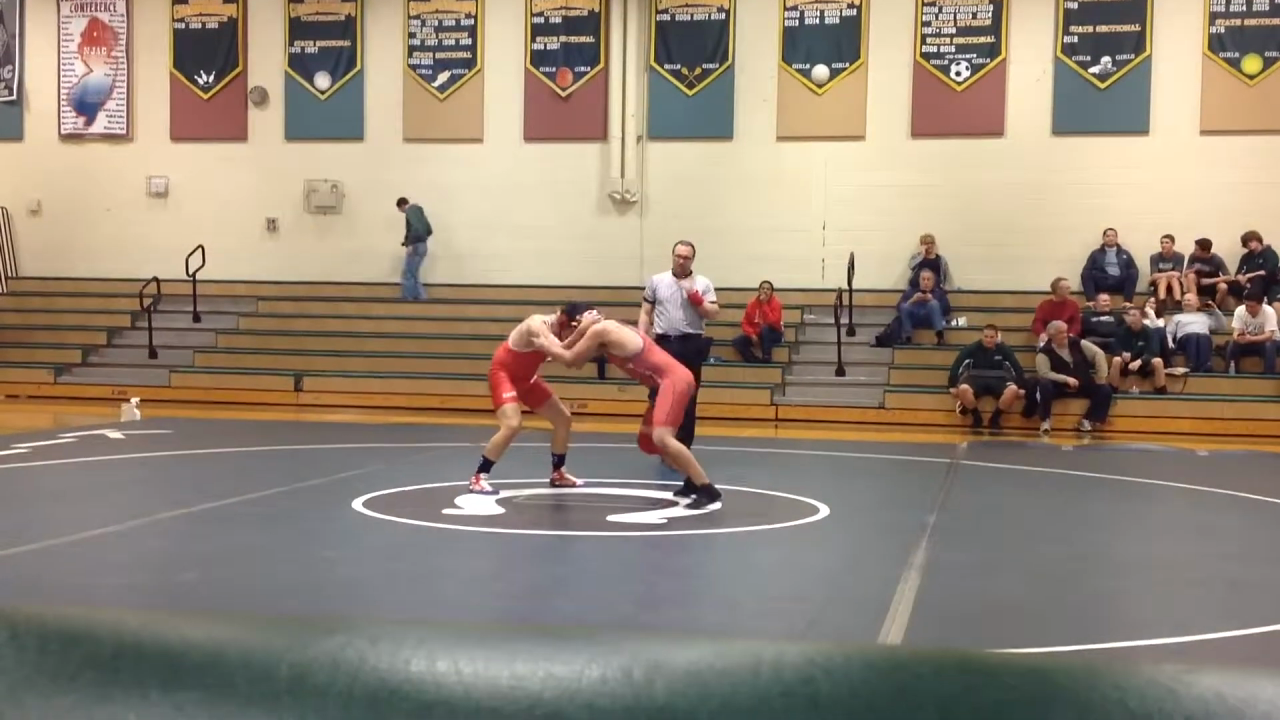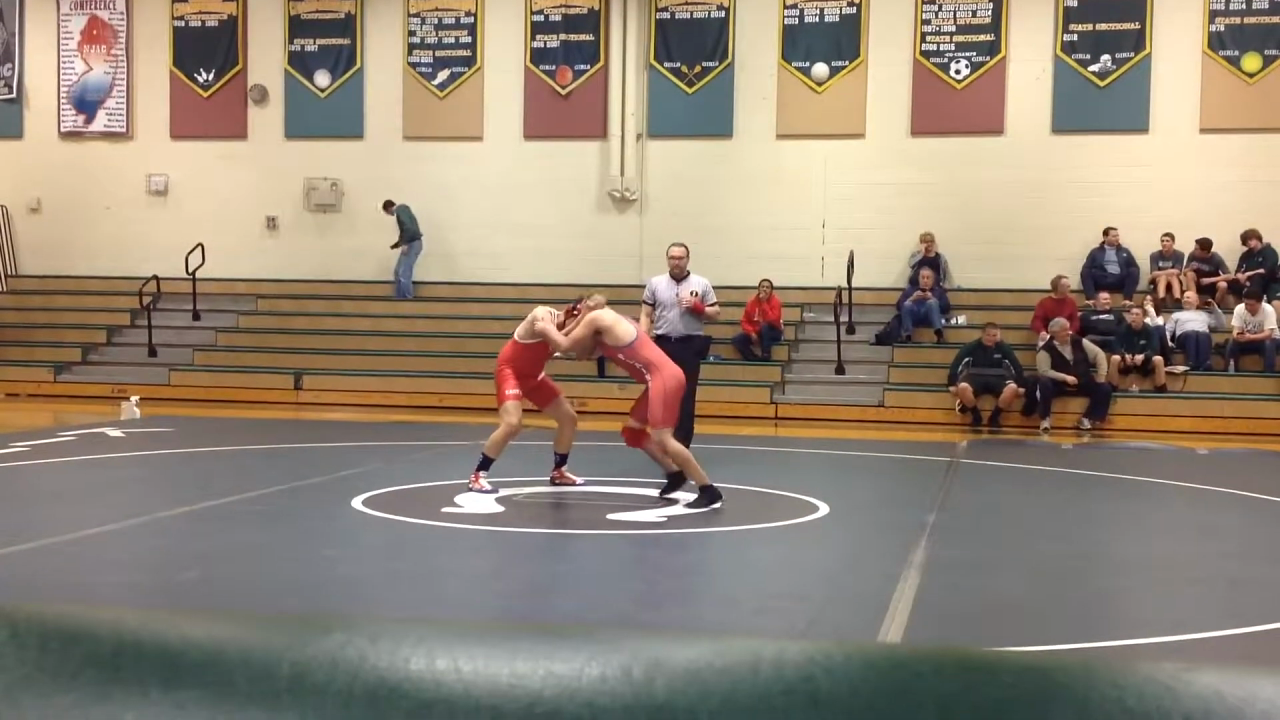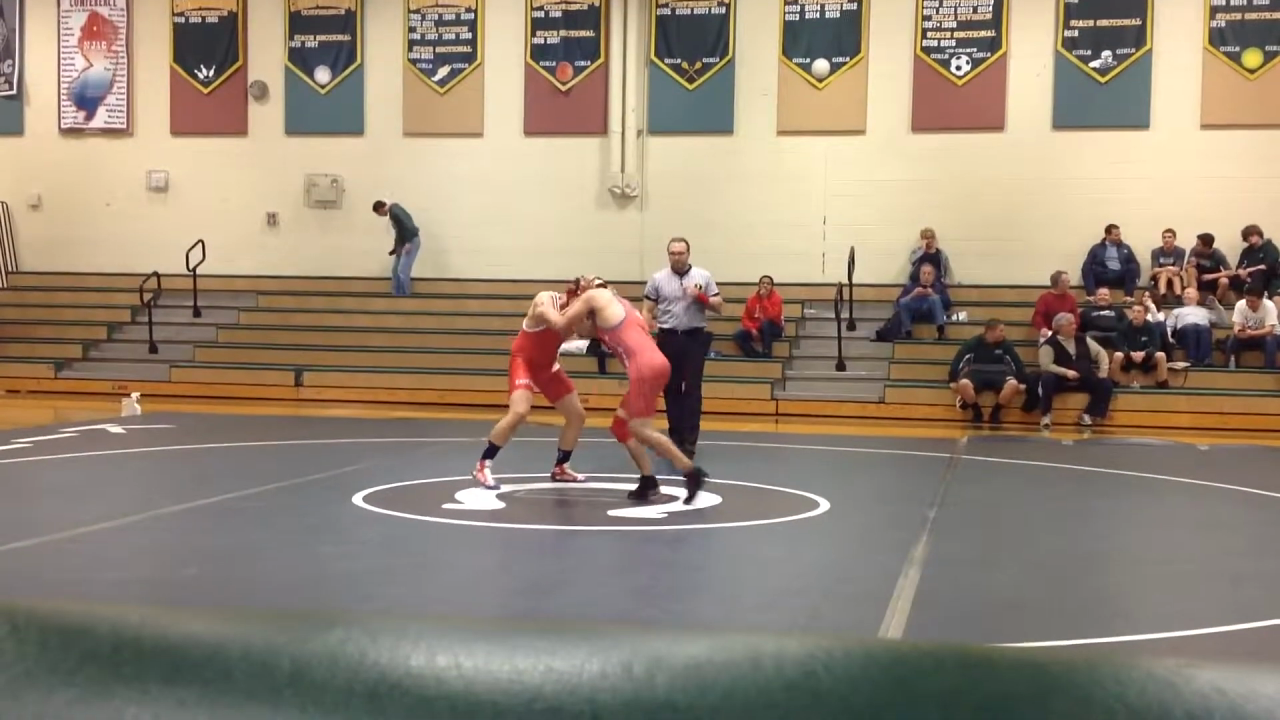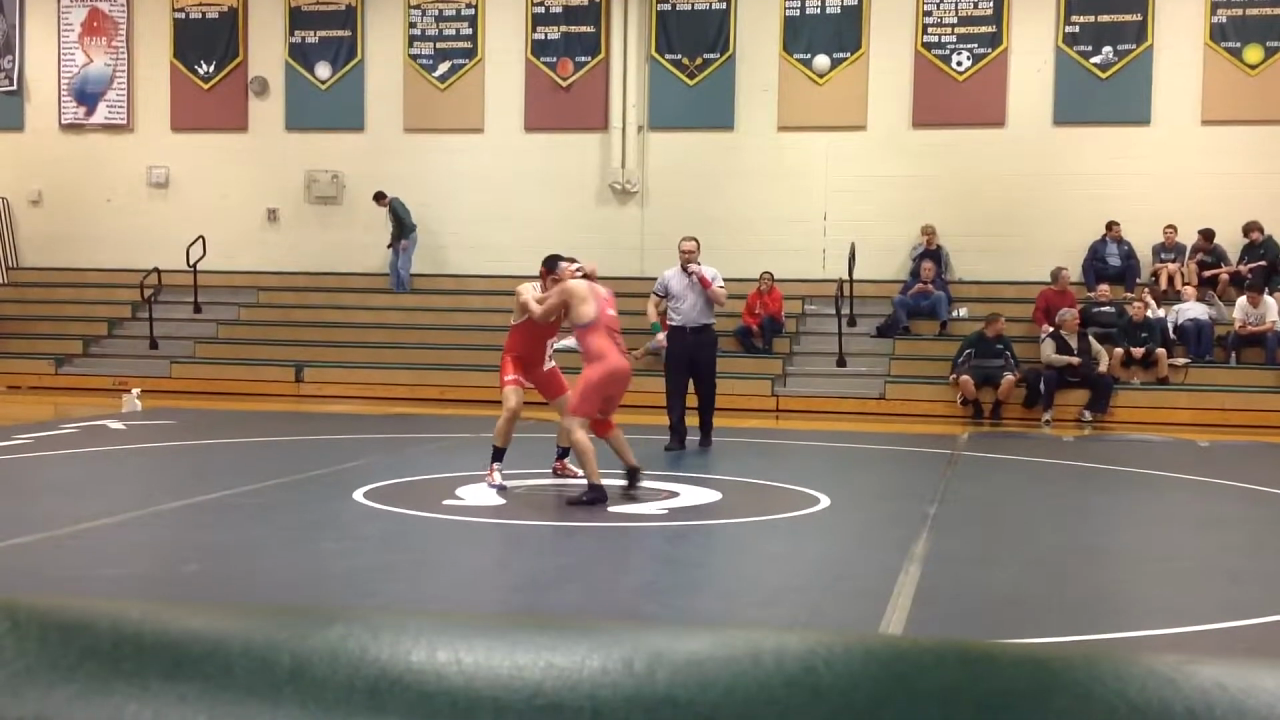
dt=0.3s
person 1, frame 1
left shoulder: (599, 330)
right shoulder: (608, 330)
left elbow: (570, 360)
right elbow: (578, 362)
left hip: (675, 381)
right hip: (668, 382)
left knee: (661, 438)
right knee: (646, 440)
left ankle: (708, 490)
right ankle: (692, 481)
person 1, frame 2
left shoulder: (597, 317)
right shoulder: (605, 321)
left elbow: (565, 346)
right elbow: (583, 350)
left wrist: (546, 328)
left hip: (664, 377)
right hip: (660, 377)
left knee: (663, 438)
right knee: (633, 432)
left ankle: (709, 491)
right ankle: (677, 474)
person 1, frame 3
left shoulder: (594, 296)
right shoulder: (613, 302)
left elbow: (562, 325)
left hip: (645, 366)
right hip: (655, 364)
left knee: (640, 429)
right knee: (622, 424)
left ankle: (691, 472)
right ankle: (648, 480)
person 1, frame 4
left shoulder: (571, 287)
right shoulder: (604, 291)
left elbow: (540, 316)
left wrist: (528, 301)
left hip: (600, 367)
right hip: (622, 367)
left knee: (573, 425)
right knee: (601, 422)
left ankle: (596, 488)
right ankle: (632, 468)
person 2, frame 1
left shoulder: (703, 283)
right shoulder: (656, 281)
left elbow: (713, 314)
right elbow: (645, 314)
left wrist: (694, 295)
left hip: (690, 345)
right hip: (662, 343)
left knee: (687, 399)
right knee: (659, 395)
left ankle: (683, 448)
person 2, frame 2
left shoulder: (701, 284)
right shoulder: (655, 283)
left elbow: (716, 314)
right elbow: (645, 316)
left wrist: (695, 306)
left hip: (690, 345)
right hip: (663, 344)
left knee: (686, 396)
left ankle: (681, 445)
person 2, frame 3
left shoulder: (704, 276)
right shoulder: (657, 278)
left elbow: (718, 306)
right elbow: (647, 311)
left wrist: (700, 295)
left hip: (695, 338)
right hip: (668, 339)
left knee: (692, 389)
right knee: (671, 390)
left ankle: (689, 441)
right ankle: (676, 440)
person 2, frame 4
left shoulder: (711, 274)
right shoulder: (667, 276)
left elbow: (721, 300)
right elbow: (652, 305)
left wrist: (702, 278)
right wrist: (658, 331)
left hip: (704, 335)
right hip: (677, 336)
left knee: (706, 388)
right knee: (675, 388)
left ankle: (706, 433)
right ankle: (677, 437)
person 3, frame 1
left shoulder: (557, 328)
right shoulder: (538, 326)
right wrist: (583, 330)
left hip: (526, 377)
right hip: (503, 374)
left knee: (563, 418)
right knee: (512, 426)
left ankle: (558, 473)
right ankle: (479, 477)
person 3, frame 2
left shoulder: (570, 327)
right shoulder: (542, 315)
right wrist: (581, 318)
left hip: (534, 375)
right hip: (510, 370)
left knee: (569, 418)
right knee: (511, 423)
left ankle: (559, 472)
right ankle: (478, 475)
person 3, frame 3
right shoulder: (545, 300)
right elbow: (561, 326)
left hip: (548, 366)
right hip: (524, 362)
left knee: (578, 415)
right knee: (518, 413)
left ankle: (560, 468)
right ankle: (483, 465)
person 3, frame 4
right shoulder: (526, 290)
left hip: (543, 362)
right hip: (515, 359)
right knee: (512, 409)
left ankle: (561, 462)
right ankle: (495, 468)
